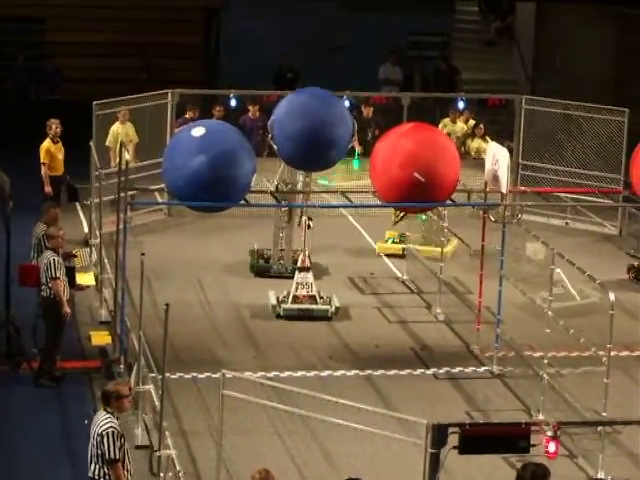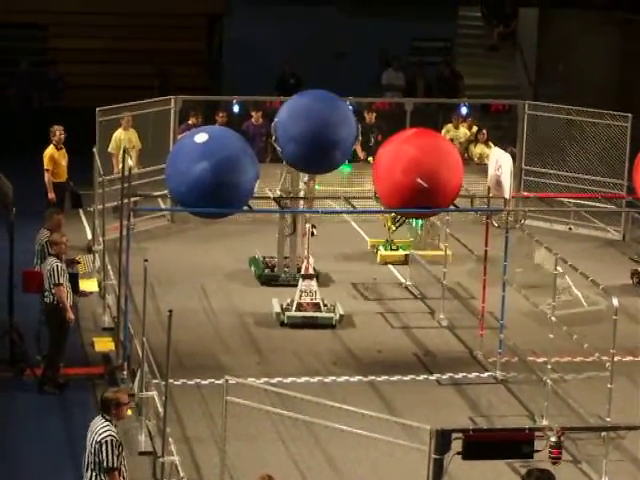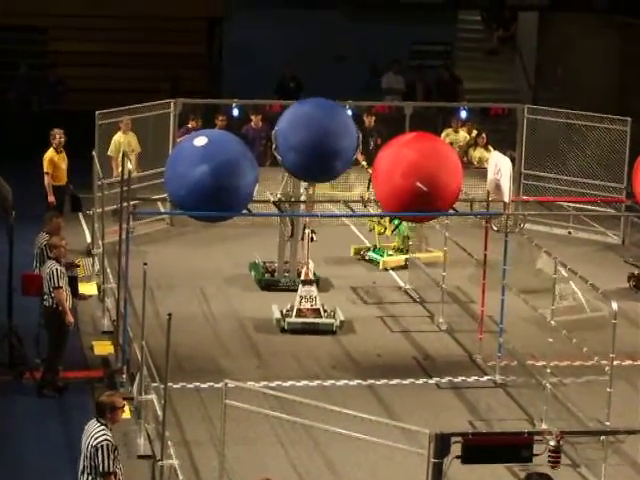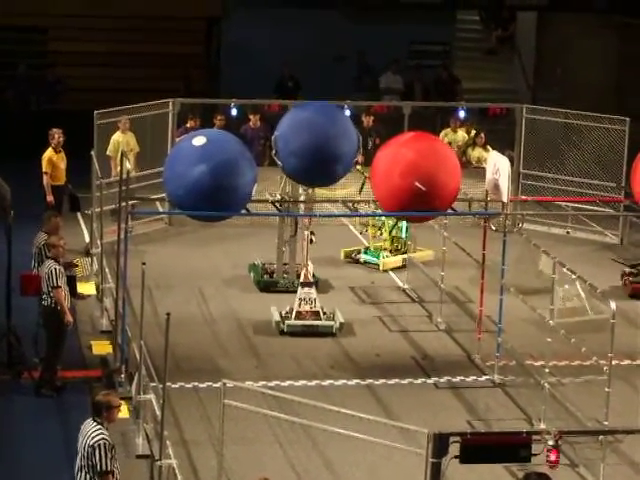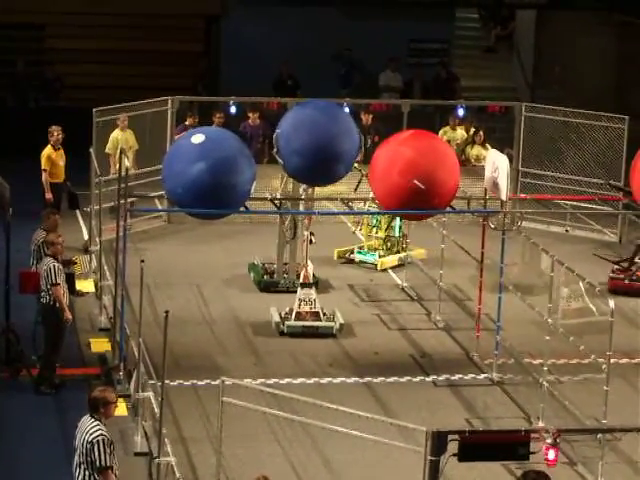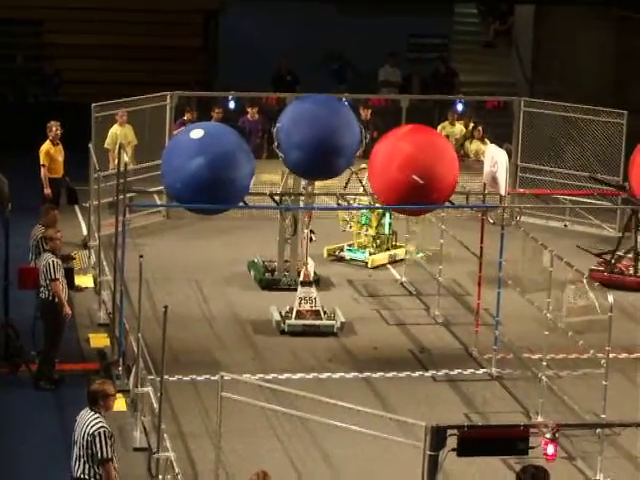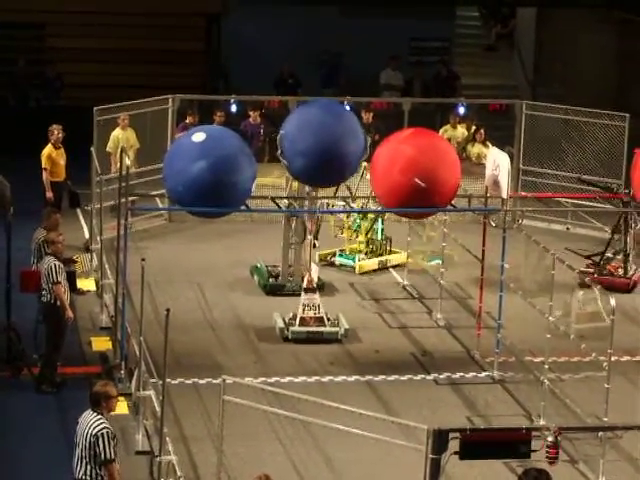
dt=0.2s
person 1, frame 1
left shoulder: (47, 255)
right shoulder: (53, 259)
right elbow: (56, 284)
right wrist: (64, 305)
left hip: (48, 300)
right hip: (54, 302)
left knee: (53, 338)
right knee: (53, 339)
left ankle: (49, 371)
right ankle: (42, 375)
person 1, frame 2
left shoulder: (51, 262)
right shoulder: (57, 265)
right elbow: (59, 290)
right wrist: (68, 311)
left hip: (52, 306)
right hip: (57, 309)
left knee: (56, 344)
right knee: (57, 346)
left ankle: (53, 378)
right ankle: (45, 382)
person 1, frame 3
left shoulder: (50, 265)
right shoulder: (56, 268)
right elbow: (59, 293)
right wrist: (68, 314)
left hip: (51, 309)
right hip: (56, 312)
left knee: (55, 348)
right knee: (56, 349)
left ankle: (52, 381)
right ankle: (45, 385)
person 1, frame 4
left shoulder: (48, 264)
right shoulder: (55, 268)
right elbow: (57, 293)
right wrist: (67, 313)
left hip: (49, 309)
right hip: (55, 311)
left knee: (54, 347)
right knee: (54, 349)
left ankle: (50, 381)
right ankle: (43, 385)
person 1, frame 5
left shoulder: (46, 262)
right shoulder: (53, 265)
right elbow: (56, 290)
right wrist: (66, 311)
left hip: (48, 306)
right hip: (54, 309)
left knee: (52, 345)
right knee: (53, 346)
left ankle: (49, 378)
right ankle: (42, 382)
person 1, frame 6
left shoulder: (45, 257)
right shoulder: (52, 260)
right elbow: (55, 285)
right wrist: (65, 306)
left hip: (47, 301)
right hip: (53, 304)
left knee: (51, 340)
right knee: (52, 342)
left ankle: (48, 374)
right ankle: (41, 377)
person 1, frame 7
left shoulder: (47, 261)
right shoulder: (54, 264)
right elbow: (57, 288)
right wrist: (67, 309)
left hip: (49, 305)
right hip: (55, 307)
left knee: (53, 343)
right knee: (54, 345)
left ankle: (50, 377)
right ankle: (43, 381)
